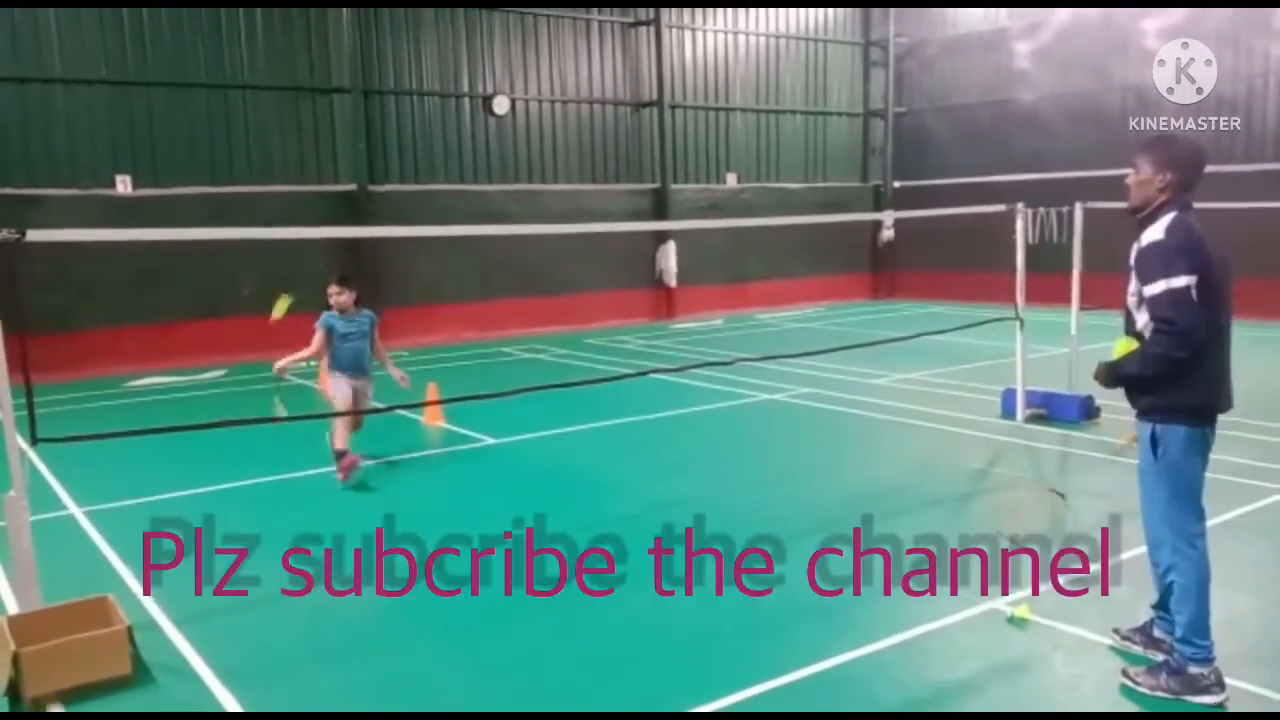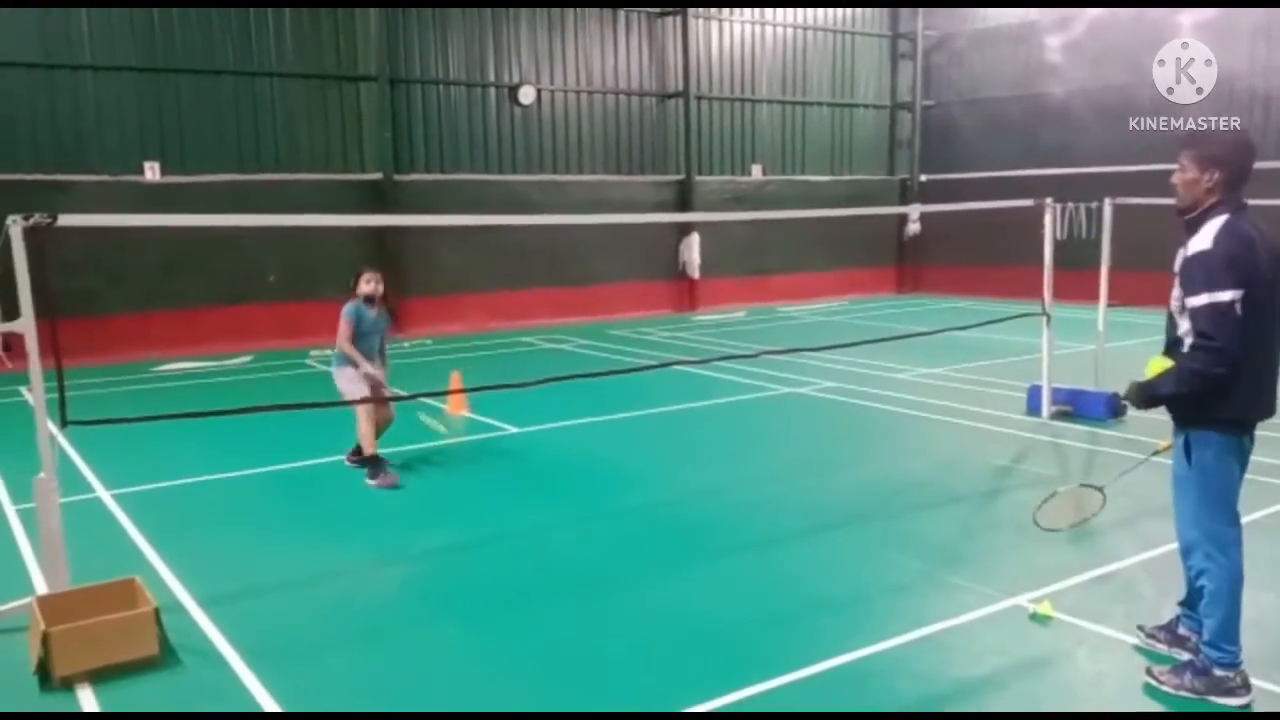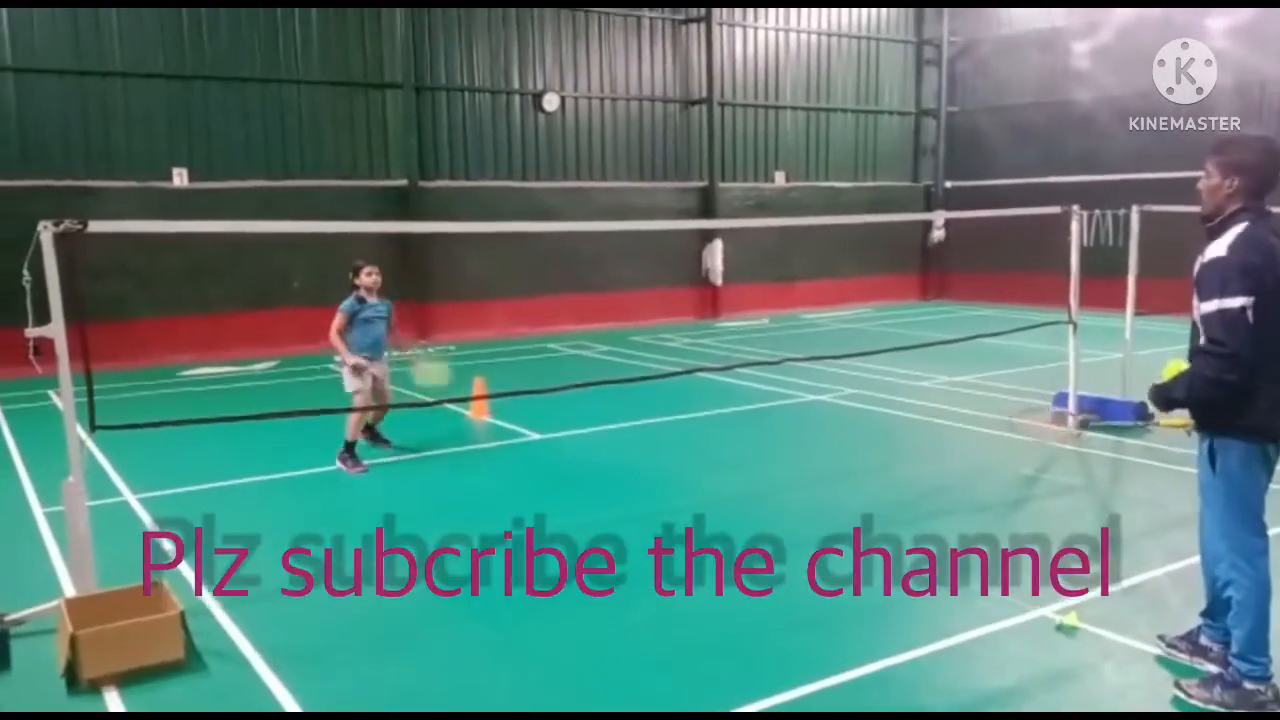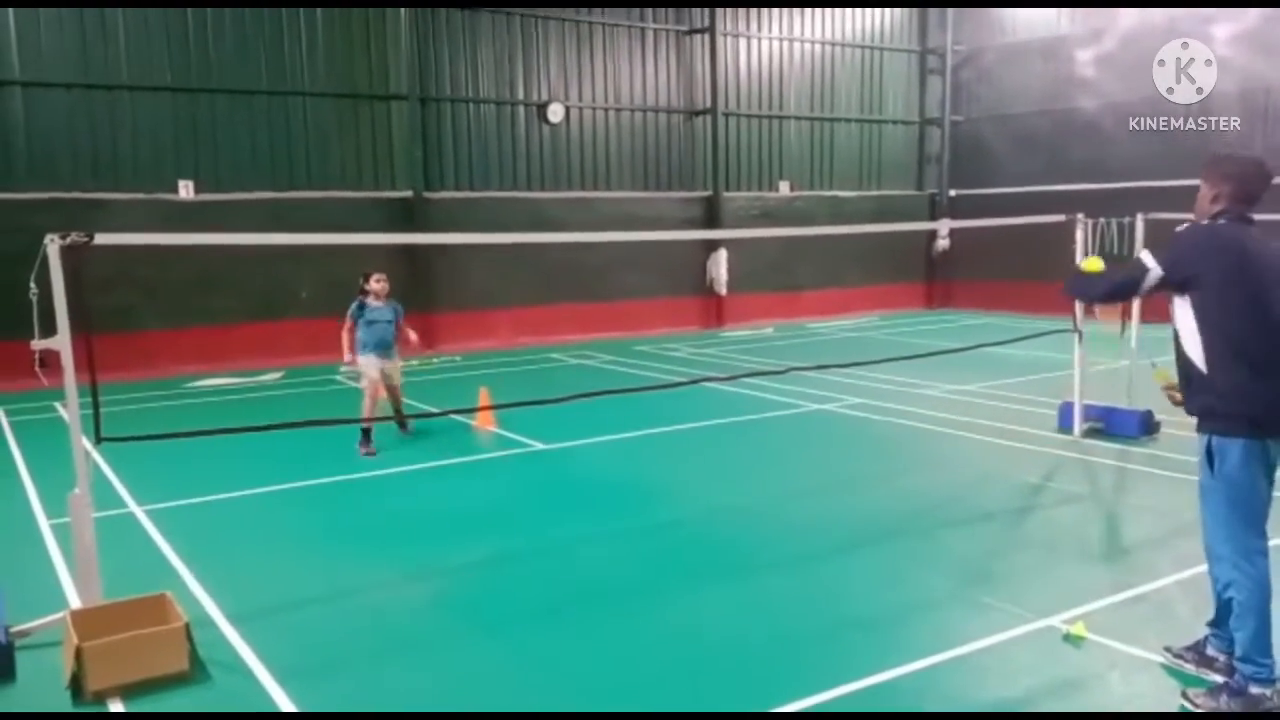
dt=0.5s
person 1, frame 1
left shoulder: (1163, 241)
right shoulder: (1180, 235)
left elbow: (1174, 340)
left wrist: (1119, 371)
left hip: (1173, 411)
right hip: (1183, 404)
left knee: (1175, 532)
right knee: (1169, 527)
left ankle: (1194, 666)
right ankle: (1168, 626)
person 1, frame 2
left shoulder: (1212, 247)
left elbow: (1210, 352)
left wrist: (1153, 391)
left hip: (1212, 414)
right hip: (1231, 406)
left knee: (1209, 533)
right knee: (1202, 527)
left ankle: (1219, 666)
right ankle: (1194, 624)
person 1, frame 3
left shoulder: (1230, 254)
left elbow: (1224, 359)
left wrist: (1171, 393)
right wrist: (1193, 397)
right knee: (1225, 535)
right ankle: (1217, 635)
person 1, frame 4
left shoulder: (1201, 243)
left elbow: (1120, 284)
left wrist: (1080, 282)
right wrist: (1197, 387)
left hip: (1234, 422)
right knee: (1234, 541)
right ankle: (1224, 645)
person 2, frame 1
left shoulder: (368, 317)
right shoulder: (328, 319)
left elbow: (377, 348)
right elbow: (314, 349)
left wrist: (393, 370)
right wrist: (287, 360)
left hip: (363, 376)
right hip: (338, 374)
left knee: (357, 422)
right knee: (344, 409)
left ankle: (338, 442)
right ankle: (343, 459)
person 2, frame 2
left shoulder: (384, 313)
right shoulder: (353, 309)
right elbow: (343, 343)
left wrist: (383, 372)
right wrist: (364, 365)
left hip: (372, 369)
right hip: (348, 368)
left knee: (387, 415)
right knee: (366, 411)
left ankle: (359, 453)
right ankle: (374, 469)
person 2, frame 3
left shoulder: (385, 304)
right shoulder: (352, 304)
left elbow: (391, 329)
right elbow: (333, 333)
right wrist: (348, 357)
left hip: (378, 360)
right hip: (356, 362)
left knee: (384, 403)
right knee: (362, 403)
left ankle: (368, 428)
right ankle: (346, 453)
person 2, frame 4
left shoulder: (394, 306)
right shoulder: (359, 306)
left elbow: (402, 326)
right elbow: (347, 329)
left wrist: (411, 334)
right wrist: (347, 351)
left hip: (390, 357)
right hip: (367, 356)
left knee: (395, 393)
right knee: (372, 390)
left ankle: (398, 412)
right ankle: (365, 437)
